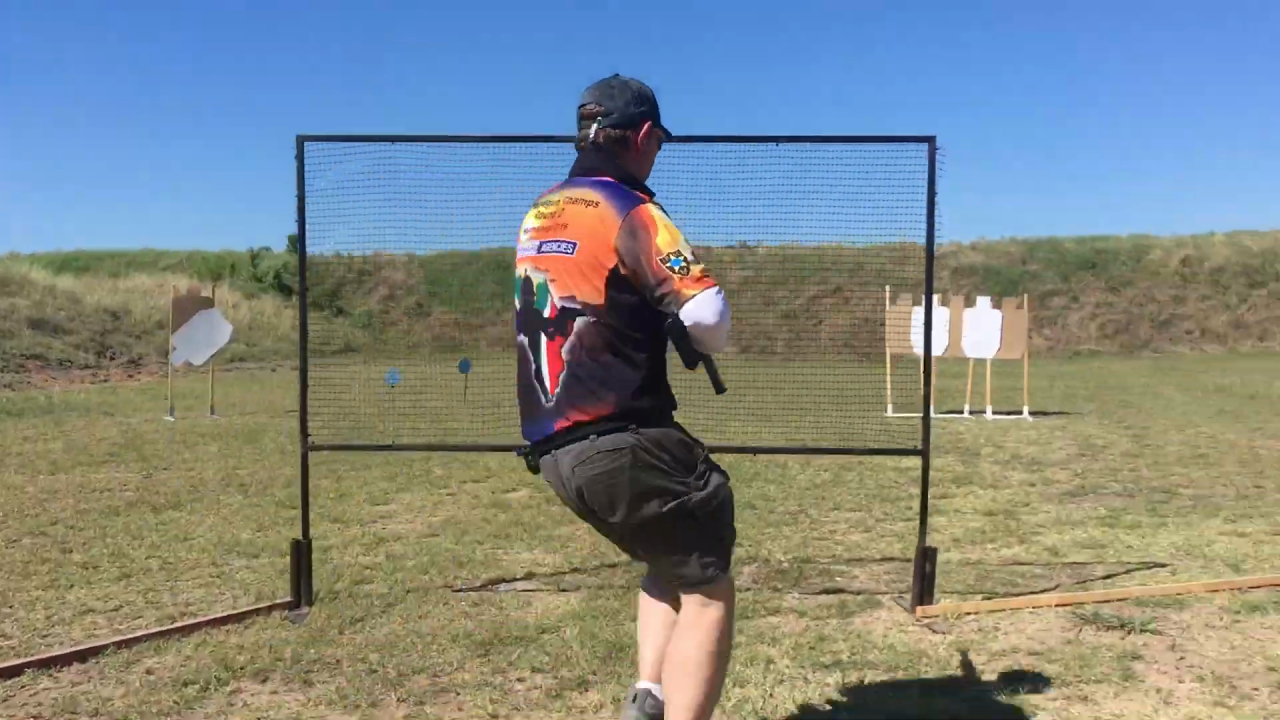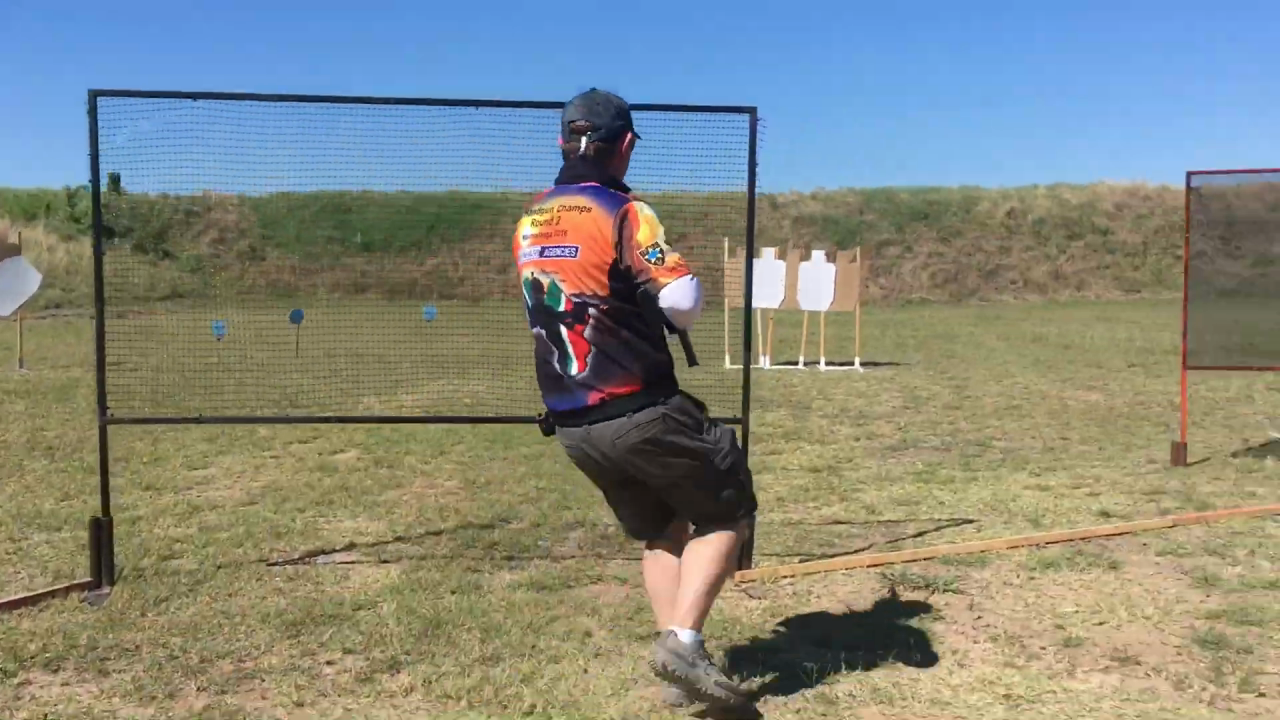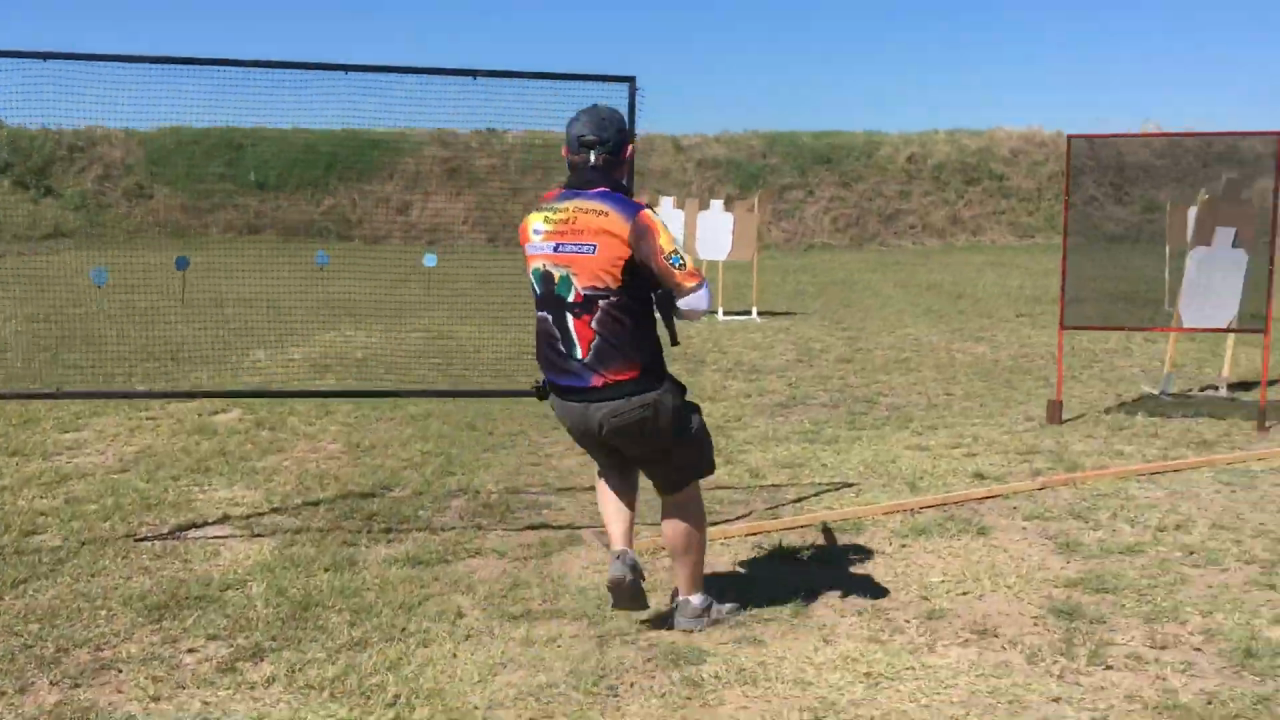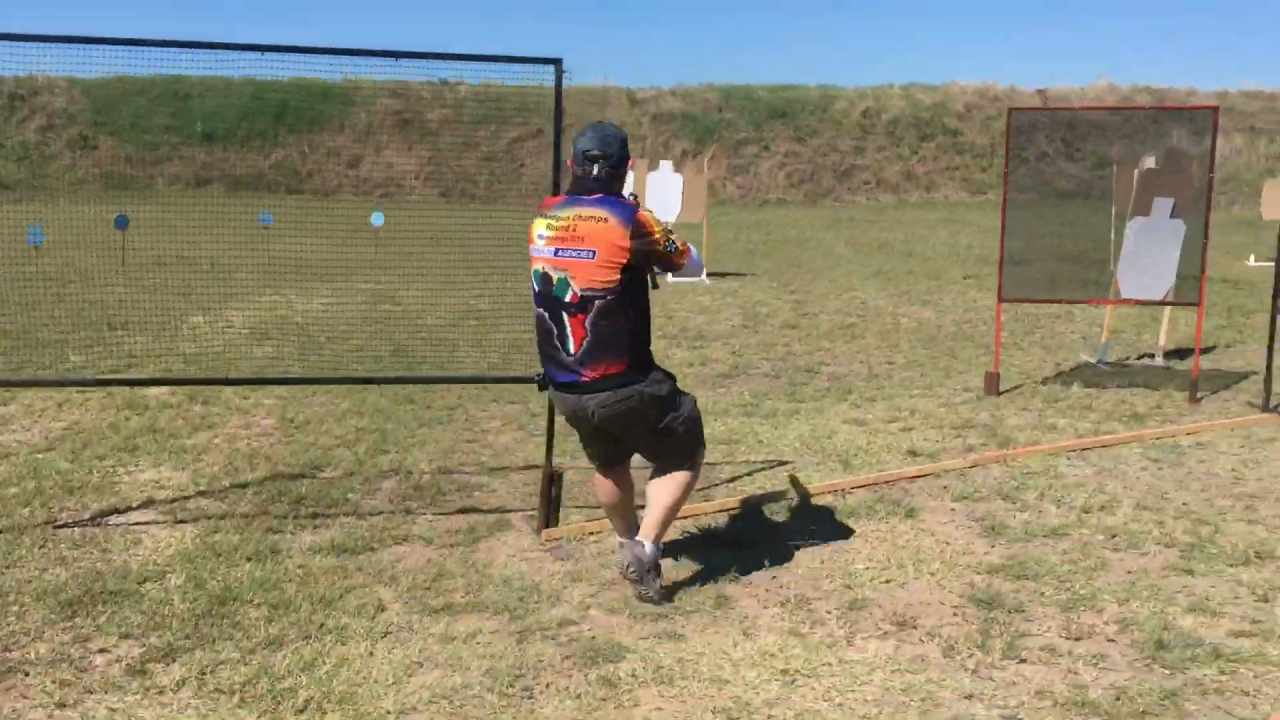
dt=0.2s
person 1, frame 1
left shoulder: (540, 217)
right shoulder: (630, 211)
right elbow: (708, 312)
left wrist: (658, 318)
right wrist: (708, 343)
left hip: (556, 450)
right hip: (625, 443)
left knee: (668, 571)
right knee: (706, 593)
person 1, frame 2
left shoulder: (528, 222)
right shoulder: (623, 214)
right elbow: (684, 300)
right wrist: (671, 320)
left hip: (574, 425)
right hip: (643, 413)
left knee: (658, 535)
right knee: (723, 519)
left ankle: (683, 657)
right ankle: (684, 643)
person 1, frame 3
left shoulder: (535, 218)
right shoulder: (635, 219)
right elbow: (695, 300)
left hip: (568, 398)
right hip: (635, 395)
left knee: (616, 472)
right knee: (679, 486)
left ankle: (621, 561)
right ankle: (691, 601)
person 1, frame 4
left shoulder: (542, 220)
right shoulder: (632, 219)
right elbow: (690, 263)
right wrist: (656, 242)
left hip: (563, 387)
right hip: (623, 386)
left knee: (607, 456)
right knee: (683, 459)
left ankle: (627, 540)
right ankle: (643, 547)
